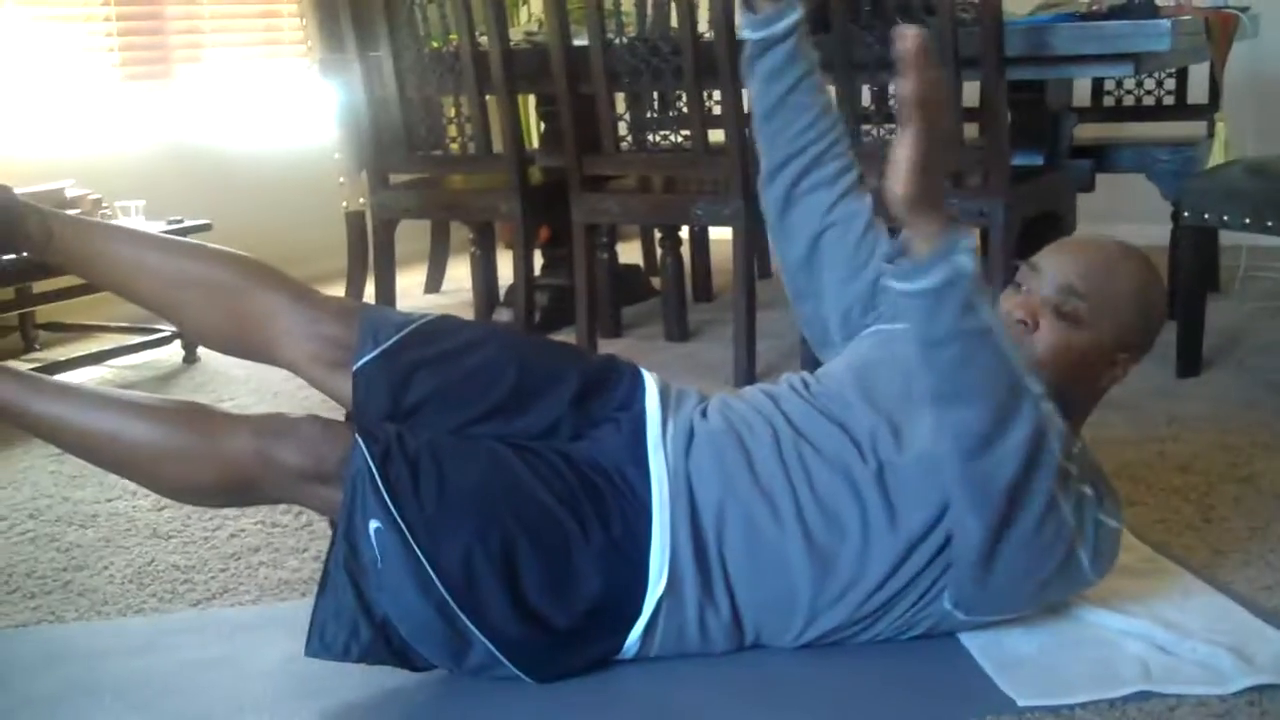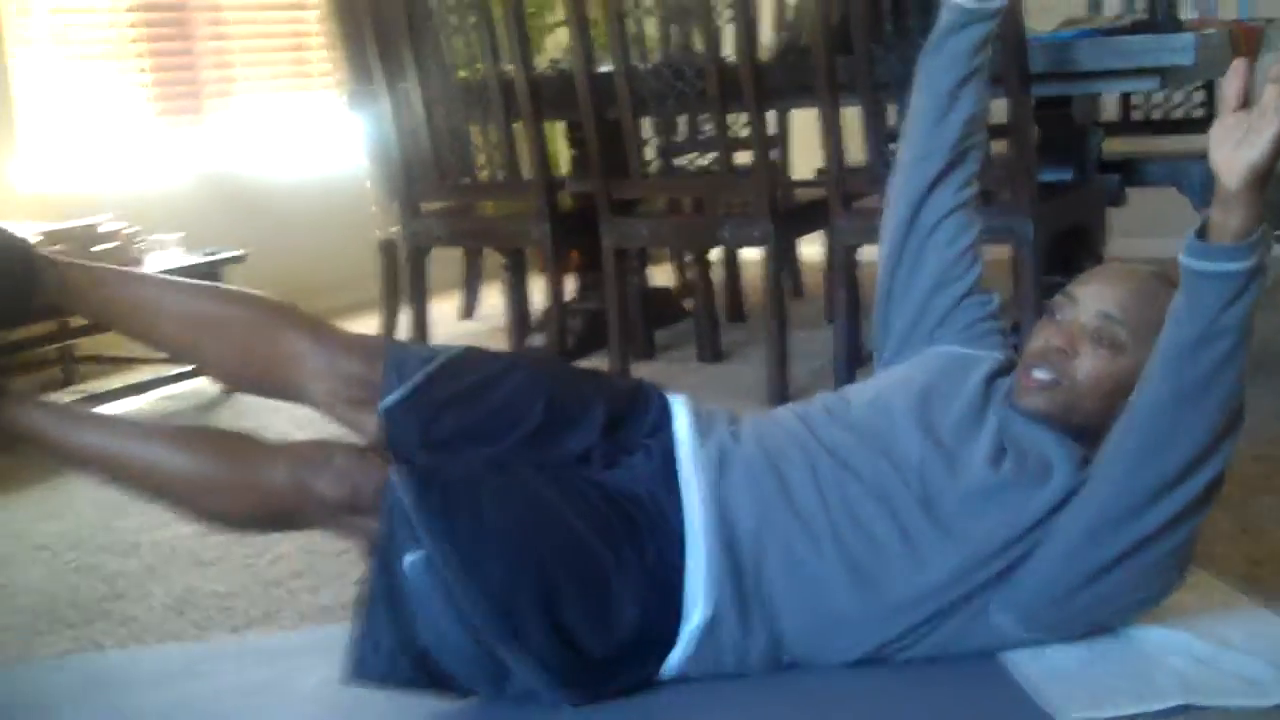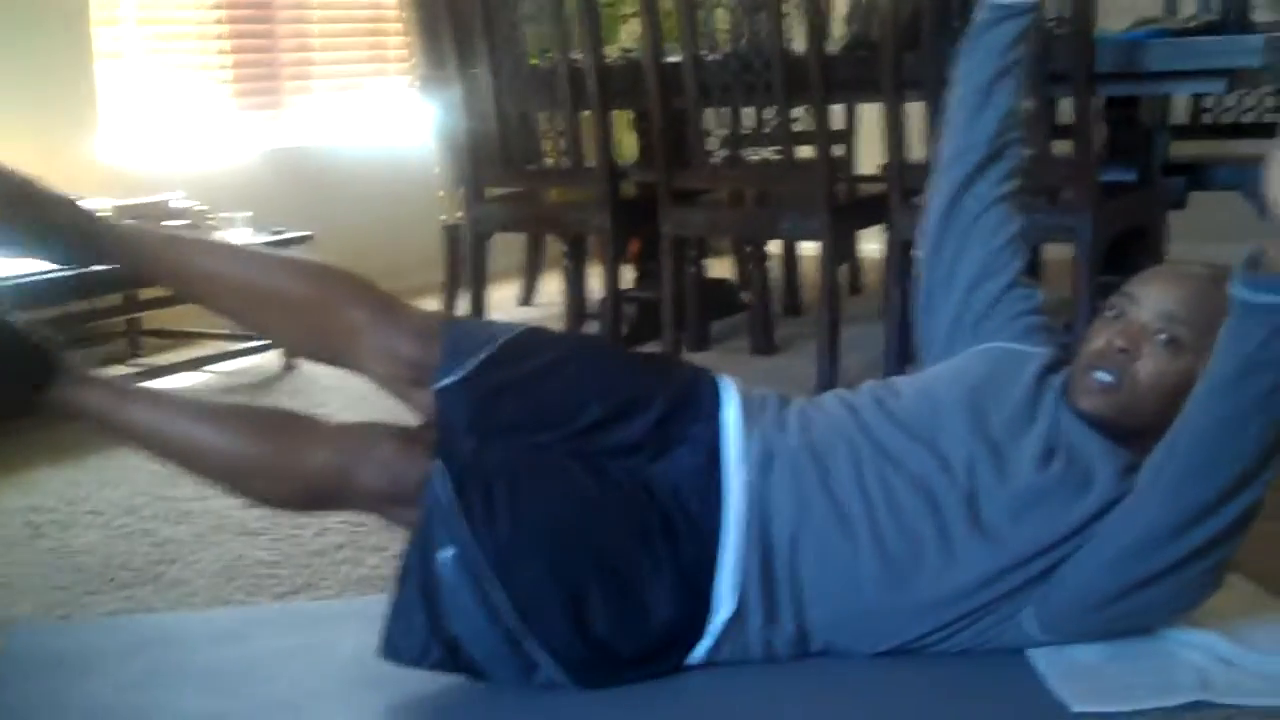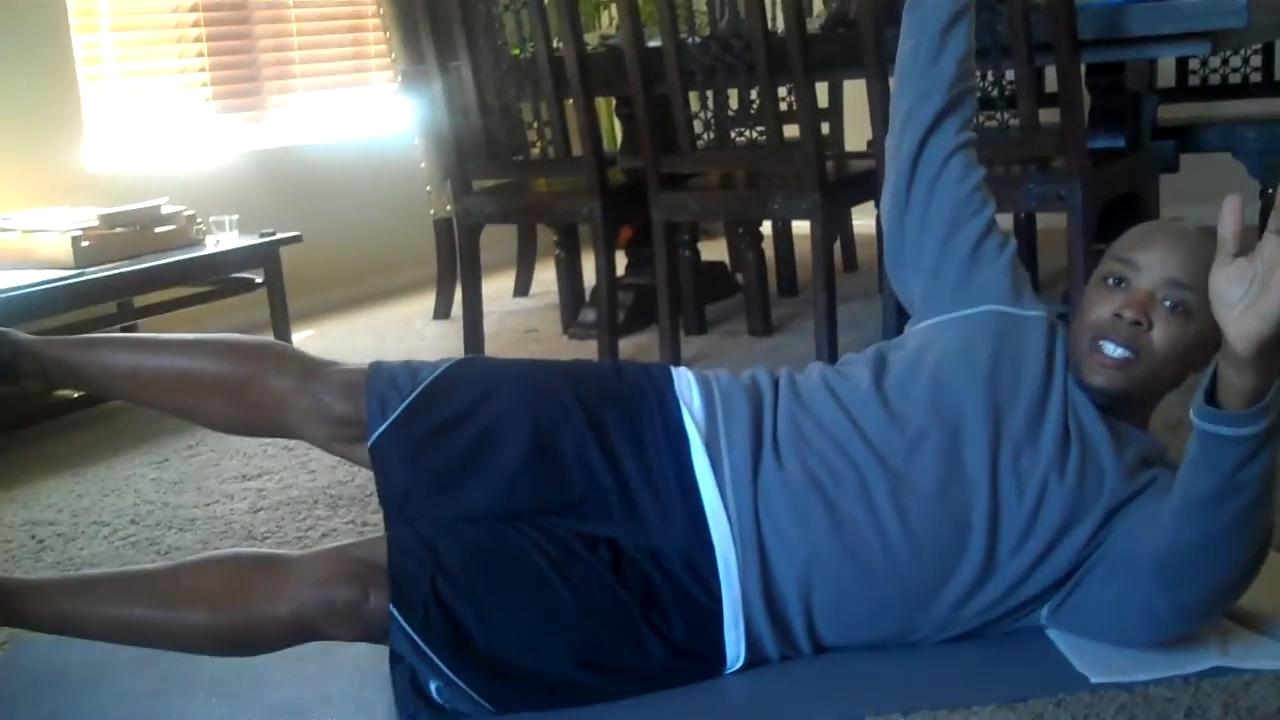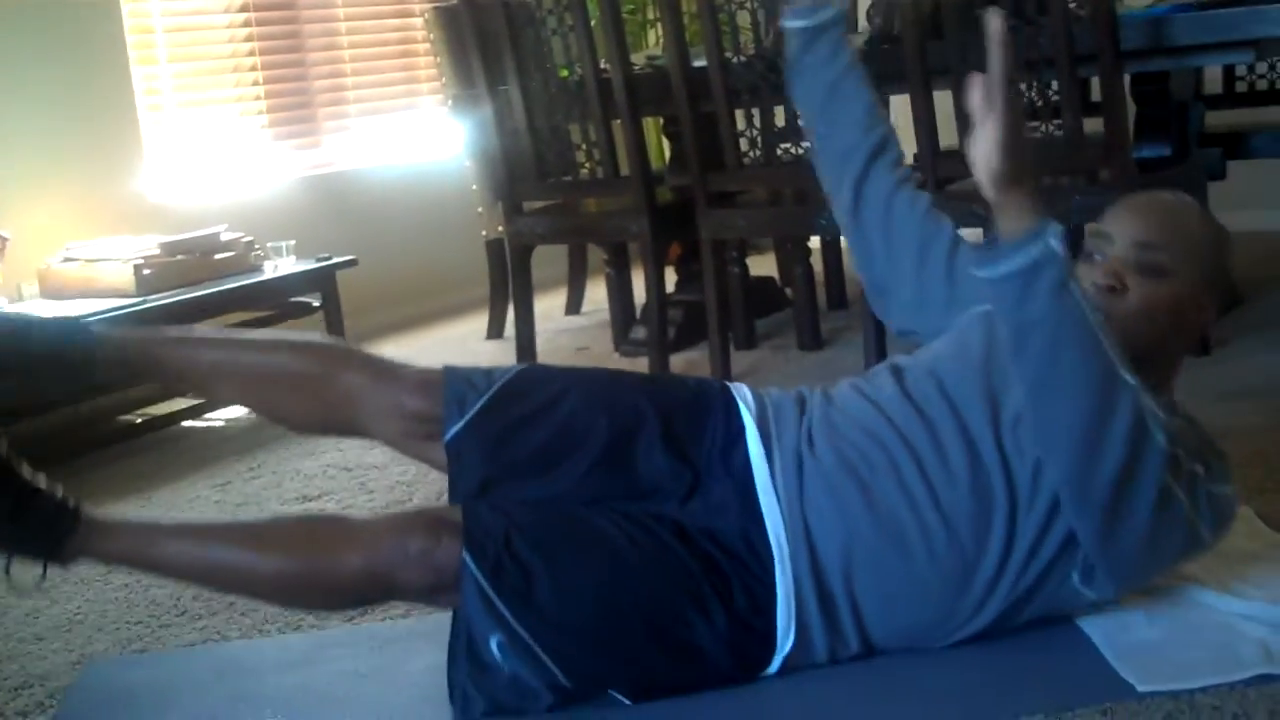
dt=1s
person 1, frame 1
left shoulder: (1058, 525)
right shoulder: (918, 331)
left elbow: (987, 453)
right elbow: (812, 194)
left wrist: (928, 228)
left hip: (628, 562)
right hip: (639, 422)
left knee: (289, 454)
right knee: (308, 330)
person 1, frame 2
left shoulder: (1086, 541)
right shoulder: (973, 354)
left elbow: (1175, 433)
right elbow: (928, 197)
left hip: (660, 585)
right hip: (660, 442)
left knee: (328, 480)
right knee: (330, 368)
person 1, frame 3
left shoulder: (1133, 542)
right shoulder: (1019, 357)
right elbow: (971, 189)
left hip: (695, 573)
right hip: (711, 426)
left knee: (370, 464)
right knee: (380, 330)
person 1, frame 4
left shoulder: (1135, 505)
right shoulder: (1000, 314)
right elbow: (926, 150)
left hip: (697, 592)
right hip: (675, 429)
left knee: (331, 591)
right knee: (316, 392)
person 1, frame 5
left shoulder: (1171, 495)
right shoulder: (1000, 306)
left elbow: (1085, 435)
right elbow: (869, 179)
left wrist: (1012, 204)
left hip: (756, 588)
right hip: (733, 442)
left knee: (411, 549)
right knee: (387, 391)
